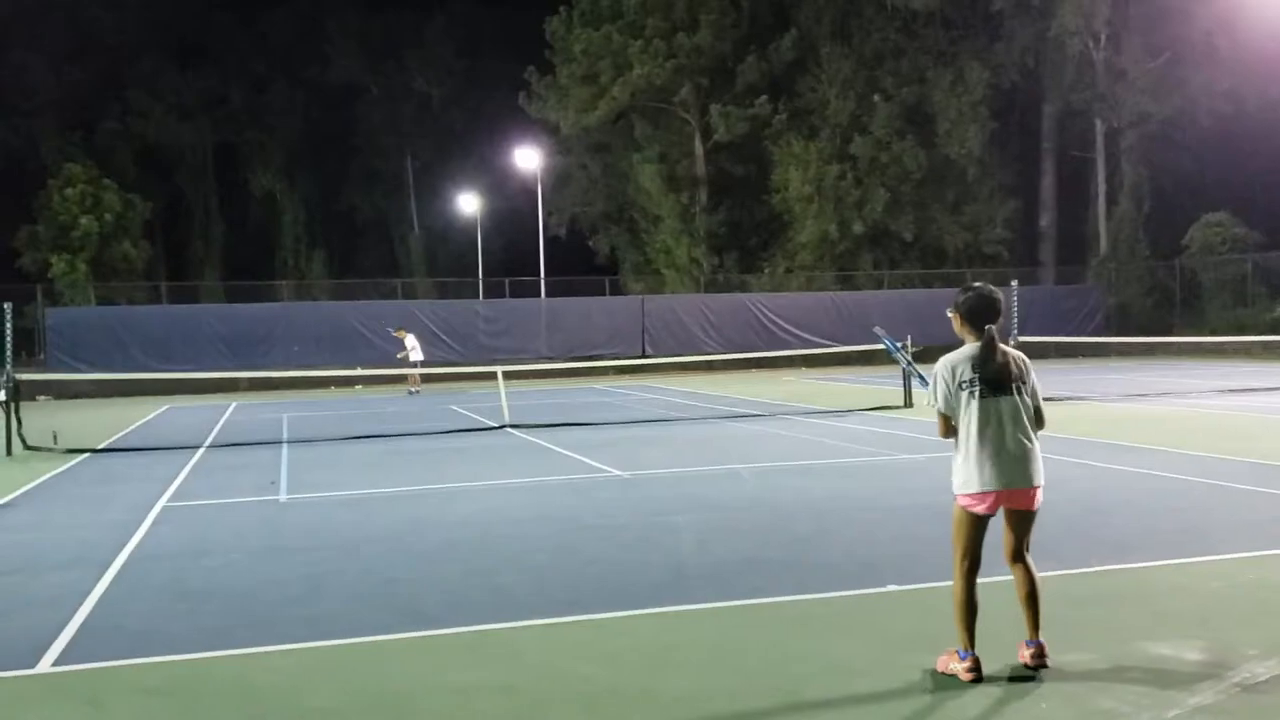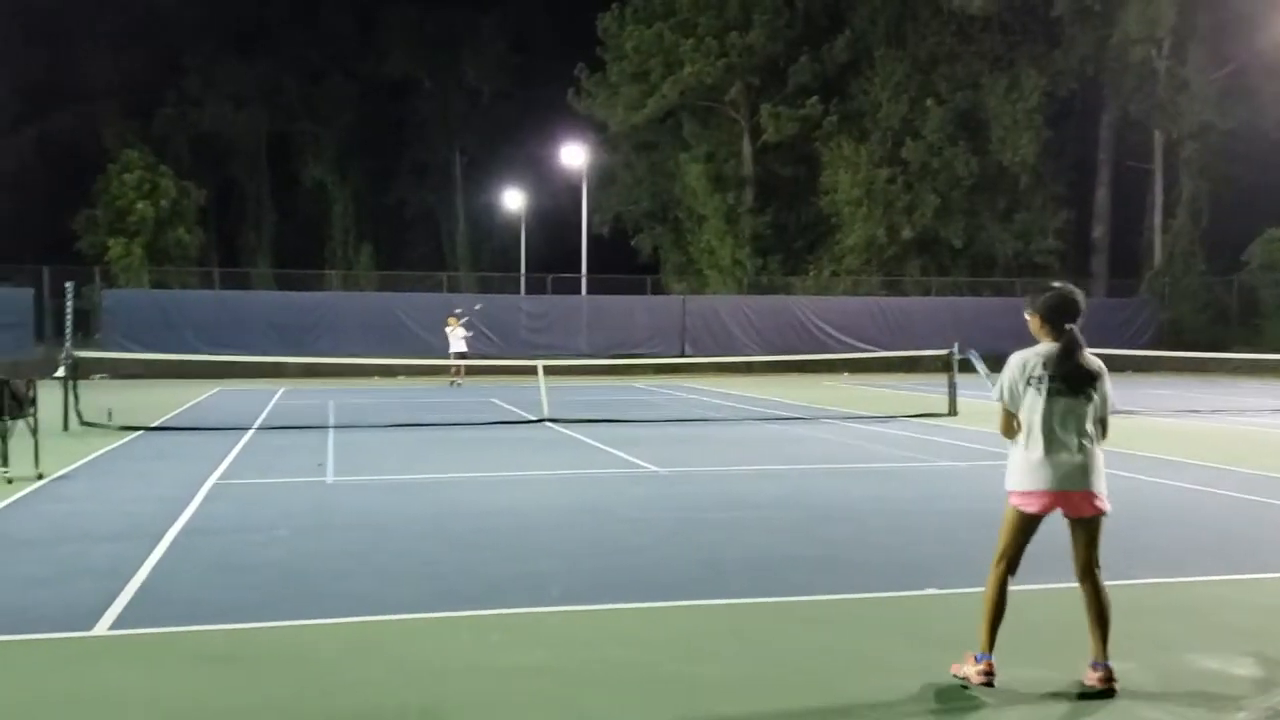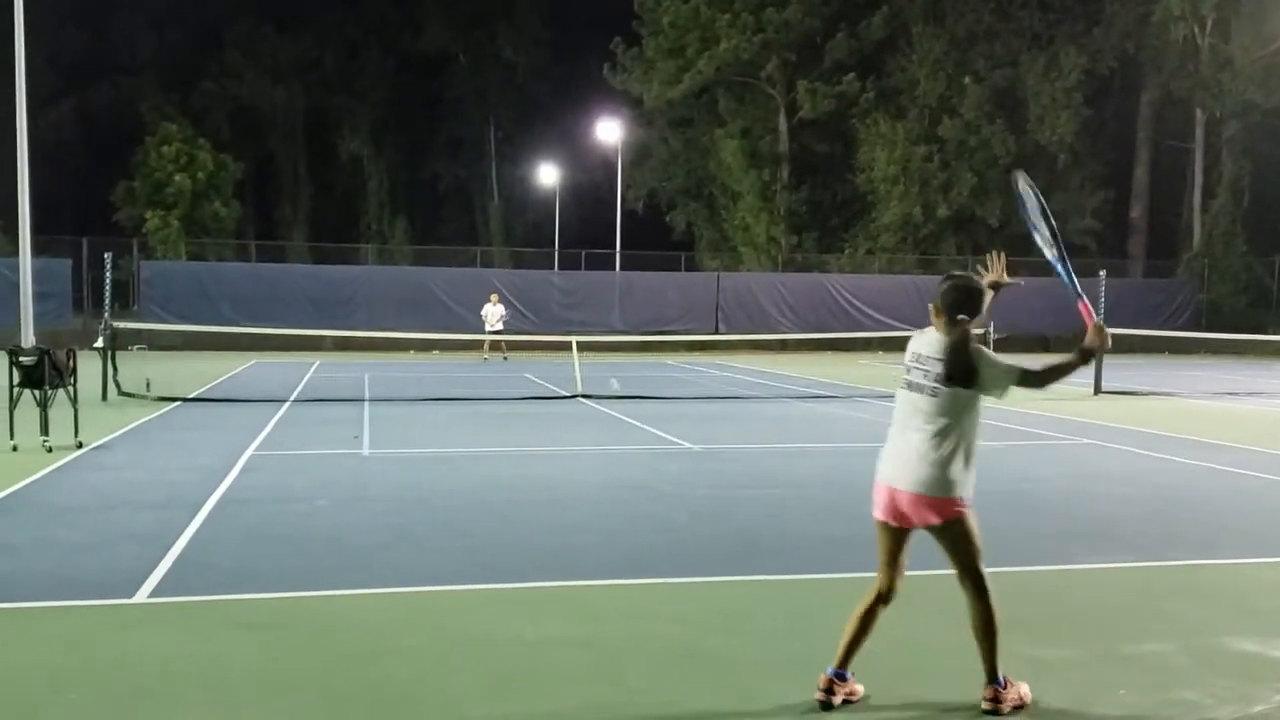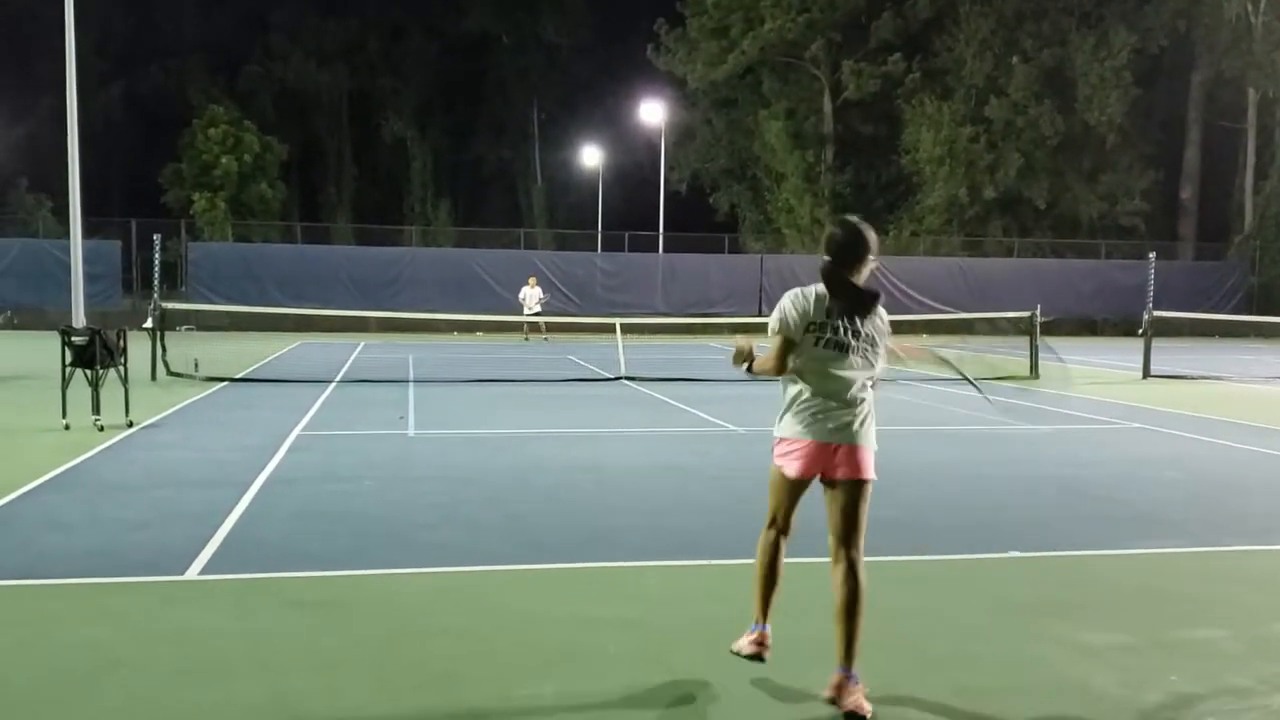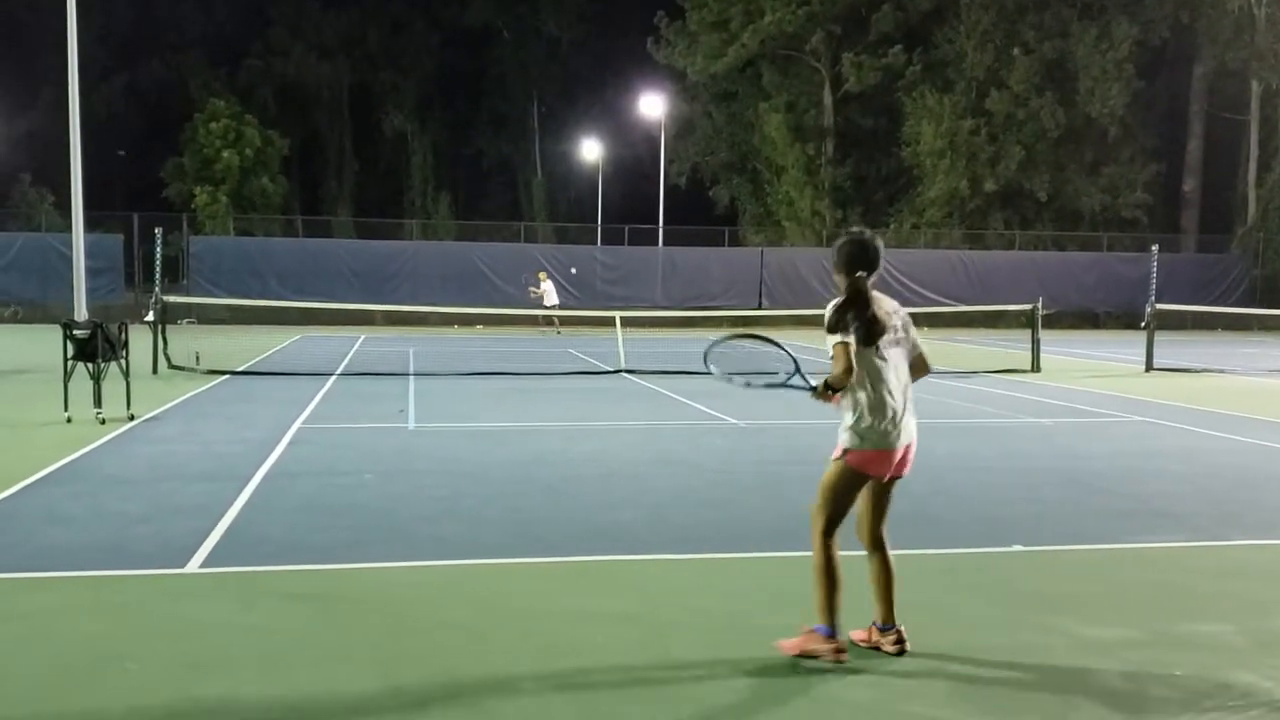
dt=0.7s
person 1, frame 1
left shoulder: (950, 365)
right shoulder: (1018, 361)
left elbow: (945, 430)
right elbow: (1039, 421)
left hip: (977, 480)
right hip: (1024, 475)
left knee: (965, 567)
right knee: (1019, 556)
left ankle: (966, 657)
right ankle: (1034, 645)
person 1, frame 2
left shoulder: (1021, 363)
right shoulder: (1094, 367)
left elbow: (1008, 429)
right elbow: (1100, 430)
left hip: (1034, 480)
right hip: (1084, 481)
left knee: (1003, 568)
right knee: (1089, 573)
left ankle: (983, 662)
right ankle: (1100, 667)
person 1, frame 3
left shoulder: (916, 344)
right shoulder: (977, 360)
left elbow: (944, 333)
right elbow: (1035, 379)
left wrist: (987, 287)
right wrist: (1087, 353)
left hip: (890, 480)
right hip: (936, 489)
left knee: (885, 586)
right knee: (975, 585)
left ankle: (835, 679)
person 1, frame 4
left shoulder: (798, 299)
right shoulder: (875, 311)
left elbow: (776, 365)
left wrist: (747, 361)
left hip: (799, 438)
right hip: (849, 444)
left knee: (774, 531)
right knee: (848, 558)
left ankle: (759, 632)
person 1, frame 5
left shoulder: (842, 310)
right shoulder: (891, 309)
left elbow: (845, 370)
right elbow: (921, 367)
left wrist: (826, 388)
left hip: (867, 439)
right hip: (901, 436)
left knee: (822, 531)
right knee: (872, 532)
left ankle: (827, 635)
right ankle: (888, 630)
